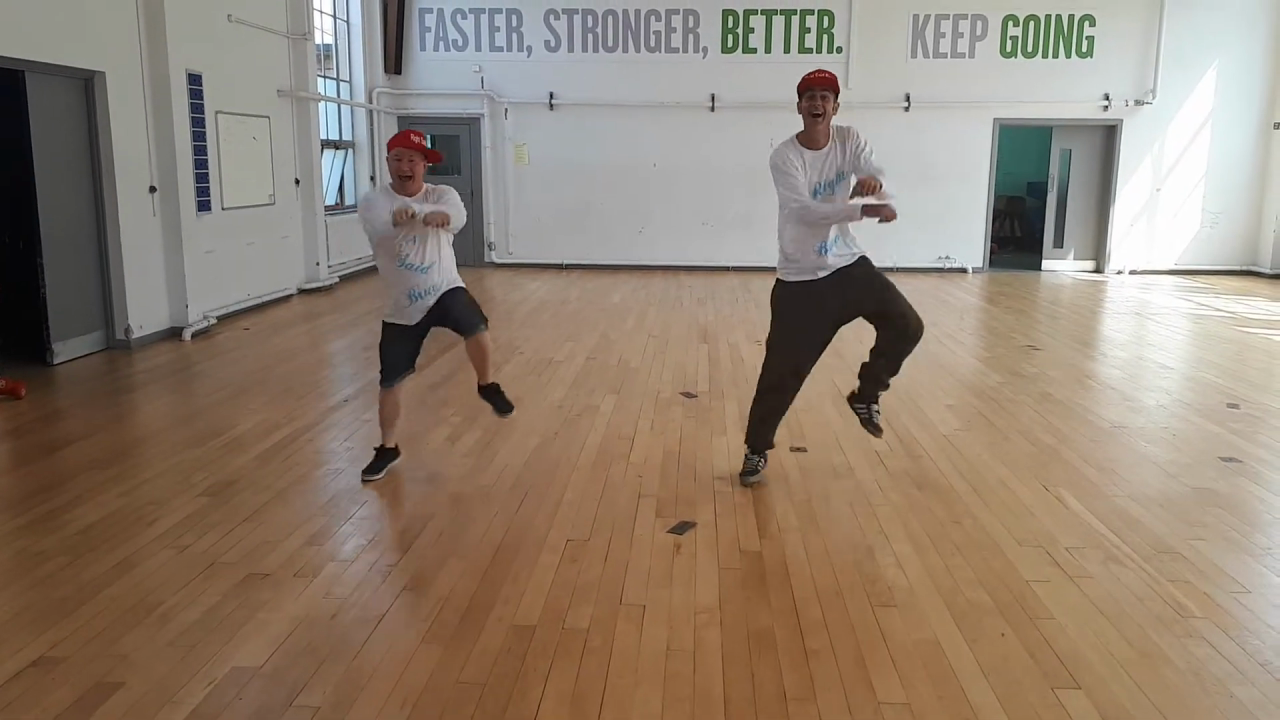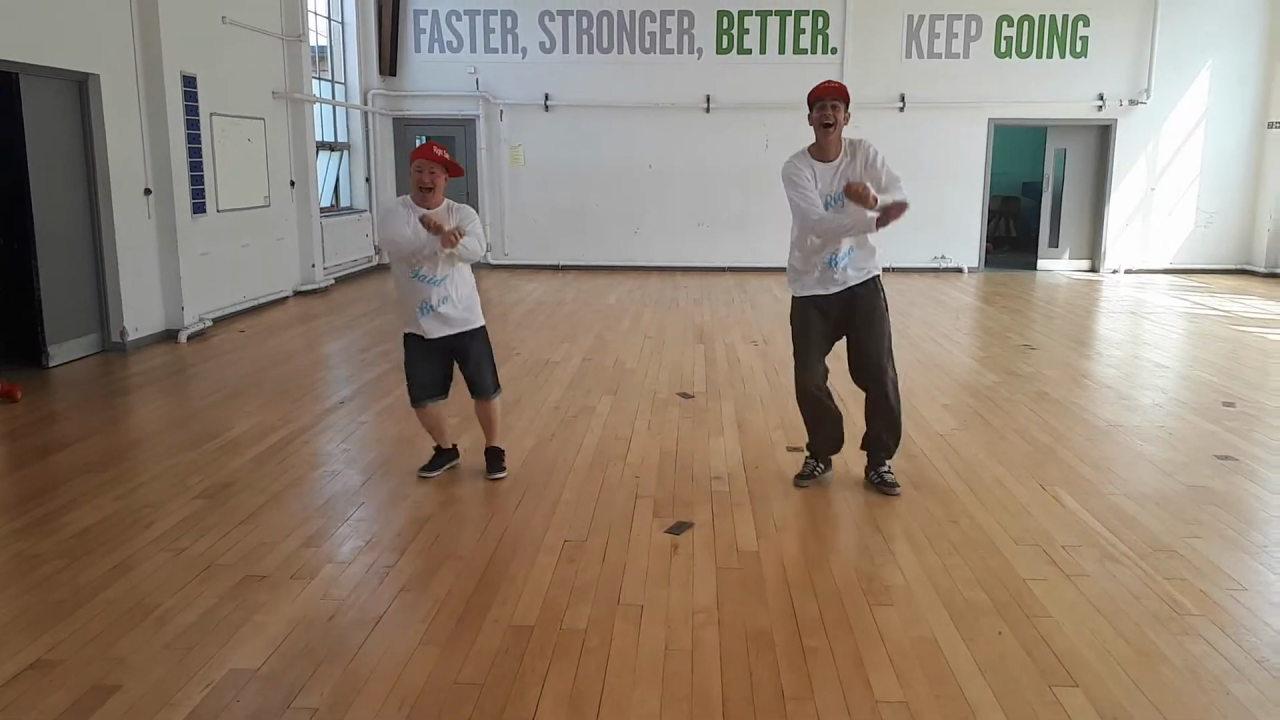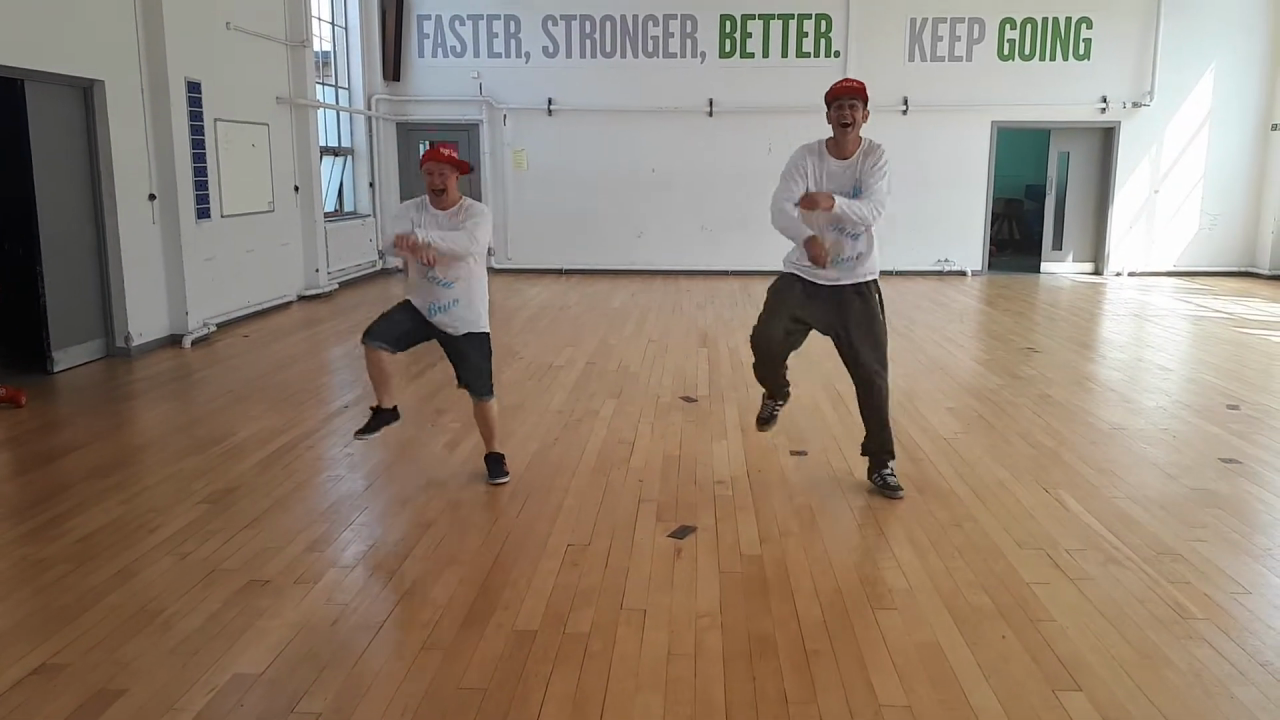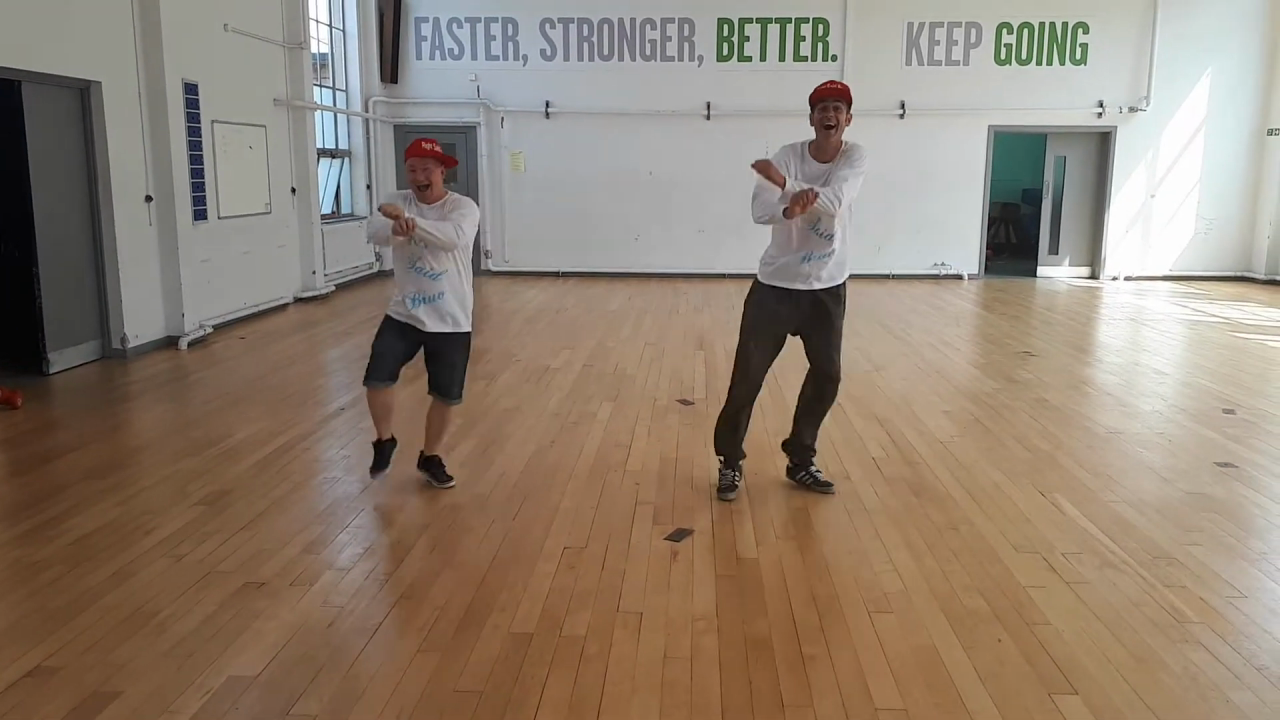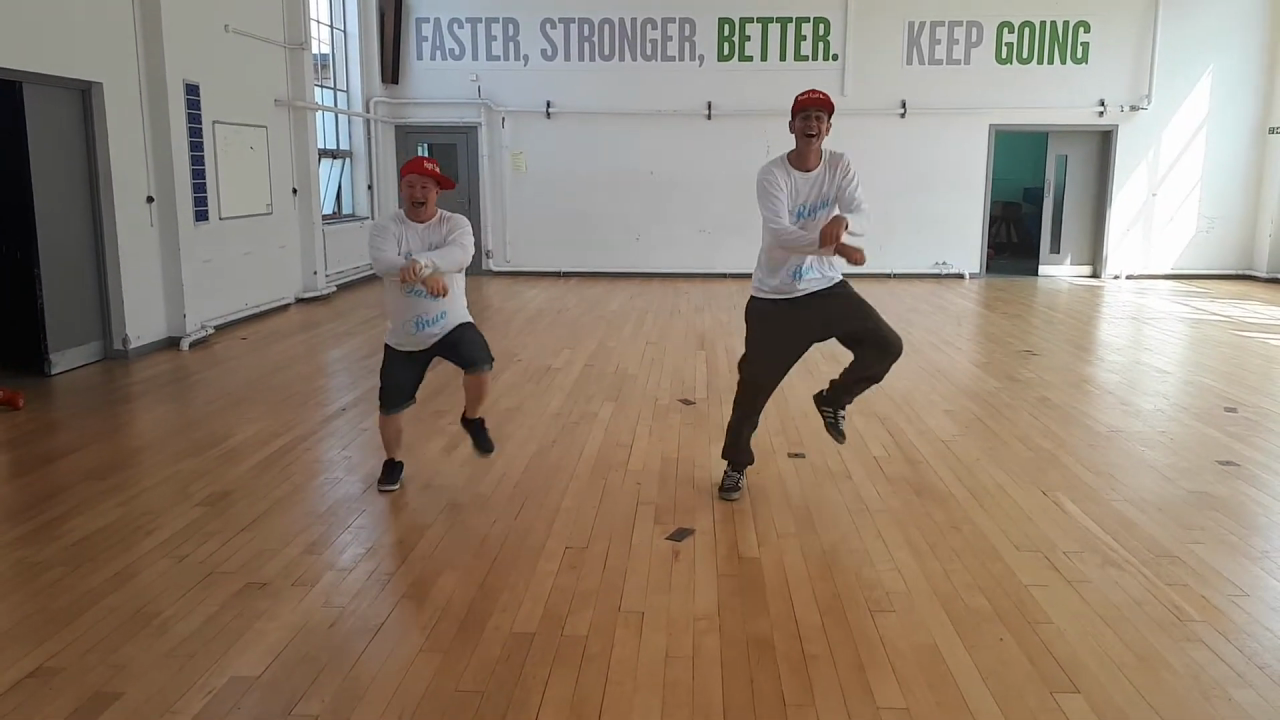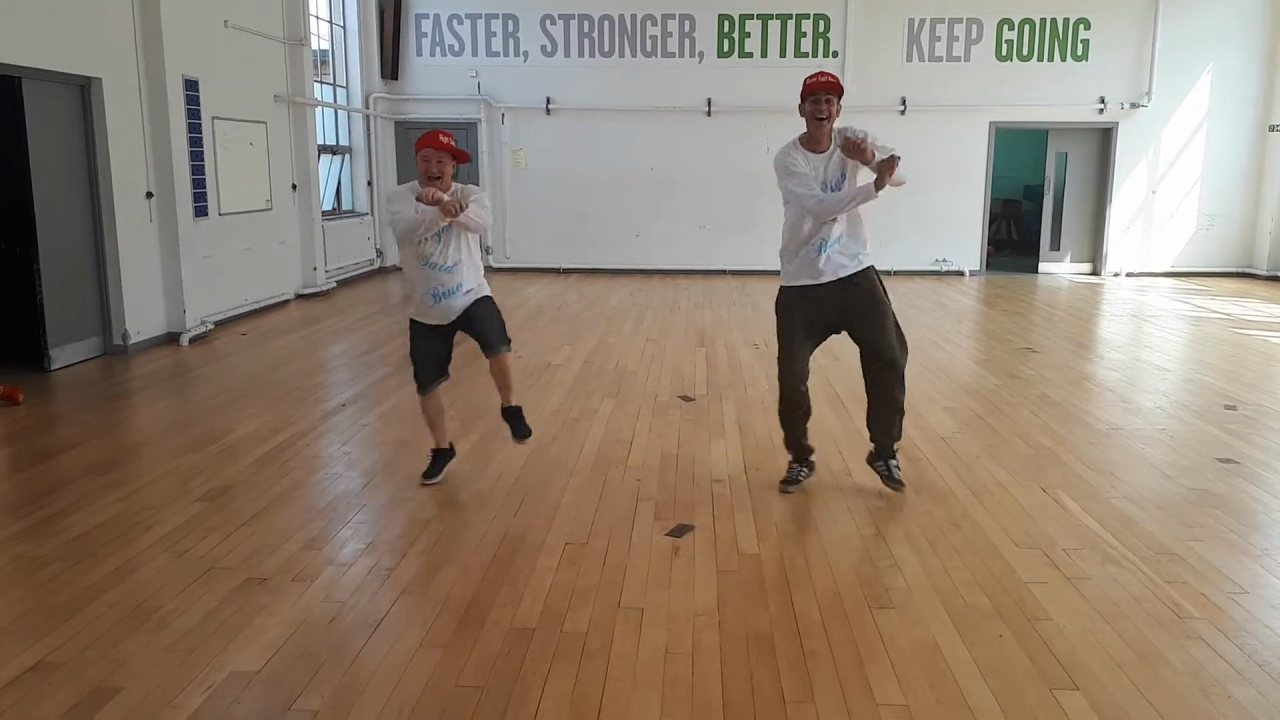
dt=0.2s
person 1, frame 1
left shoulder: (850, 139)
right shoulder: (783, 156)
left elbow: (880, 177)
right elbow: (809, 212)
left wrist: (872, 181)
right wrist: (865, 209)
left hip: (849, 264)
right hip: (800, 278)
left knee: (907, 326)
right knee: (782, 367)
left ankle: (867, 395)
right ankle: (757, 448)
person 1, frame 2
left shoulder: (861, 152)
right shoulder: (795, 168)
left elbow: (894, 191)
right elbow: (819, 225)
left wrist: (871, 196)
right wrist: (877, 219)
left hip: (861, 282)
right hip: (812, 290)
left knee: (877, 374)
right knee: (810, 382)
left ankle: (879, 461)
right ankle: (821, 454)
person 1, frame 3
left shoulder: (876, 155)
right shoulder: (805, 156)
left elbow: (873, 209)
right elbow: (780, 211)
left wrist: (830, 200)
right wrist: (807, 238)
left hip: (856, 281)
right hip: (802, 277)
left knee: (871, 374)
right knee: (766, 343)
left ankle: (880, 463)
right ankle: (776, 394)
person 1, frame 4
left shoulder: (855, 157)
right shoulder: (786, 155)
left elbow: (833, 202)
right elbow: (761, 210)
left wrist: (784, 183)
right wrist: (790, 208)
left hip: (826, 286)
right hip: (774, 282)
left knee: (825, 375)
right knee: (748, 371)
left ankle: (802, 461)
right ankle: (730, 460)
person 1, frame 5
left shoulder: (840, 165)
right shoulder: (771, 174)
left elbow: (861, 214)
right elbow: (779, 233)
left wrist: (842, 223)
right wrist: (833, 247)
left hip: (829, 288)
right hip: (774, 296)
left knee: (886, 346)
right knee: (754, 383)
left ankle: (833, 400)
right ankle: (736, 464)
person 1, frame 6
left shoulder: (854, 140)
right shoulder: (788, 158)
left elbow: (892, 163)
right elbow: (819, 206)
left wrist: (874, 160)
right wrist: (875, 184)
left hip: (854, 274)
right hip: (802, 283)
left knee: (888, 358)
right knee: (792, 376)
left ankle: (884, 452)
right ankle: (799, 458)
person 2, frame 1
left shoulder: (443, 194)
right shoulder: (373, 200)
left elbow: (456, 217)
right elbow: (382, 232)
left wrist: (419, 212)
right wrist: (425, 218)
left hip: (445, 291)
right hip: (401, 307)
left knee: (476, 328)
right knee: (390, 382)
left ankle: (488, 386)
right ankle: (387, 449)
person 2, frame 2
left shoulder: (462, 214)
right shoulder: (394, 212)
left elbow: (475, 248)
right elbow: (399, 247)
left wrist: (442, 232)
right wrist: (440, 239)
left hip: (463, 318)
right hip: (419, 323)
left knee: (486, 391)
right knee: (423, 399)
left ankle: (493, 450)
right ankle: (445, 449)
person 2, frame 3
left shoulder: (477, 213)
right shoulder: (411, 210)
left elbow: (466, 243)
right elbow: (394, 240)
left wrist: (421, 238)
right wrist: (408, 242)
left hip: (467, 319)
right hip: (420, 309)
left knee: (481, 393)
right knee: (374, 341)
left ankle: (493, 455)
right ankle: (386, 410)
person 2, frame 4
left shoulder: (464, 207)
right shoulder: (400, 202)
left elbow: (455, 236)
right elbow: (375, 233)
left wrist: (411, 221)
right wrist: (397, 226)
left hip: (450, 318)
right hip: (404, 312)
left knee: (447, 396)
right knee: (378, 380)
left ankle: (431, 457)
right ankle: (384, 441)
person 2, frame 5
left shoulder: (456, 224)
right shoulder: (385, 227)
left elbow: (460, 255)
right elbow: (383, 264)
left wrist: (419, 262)
right wrist: (425, 273)
left hip: (453, 325)
right hip: (404, 336)
left knee: (481, 366)
right knee: (391, 406)
left ankle: (473, 418)
right ankle: (393, 462)
person 2, frame 6
left shoulder: (470, 194)
right shoulder: (401, 197)
left elbow: (480, 219)
right elbow: (404, 229)
left wrist: (441, 204)
right wrist: (444, 210)
left hip: (470, 295)
right hip: (427, 309)
left knee: (498, 348)
right knee: (428, 385)
left ankle: (509, 408)
right ankle: (441, 449)
